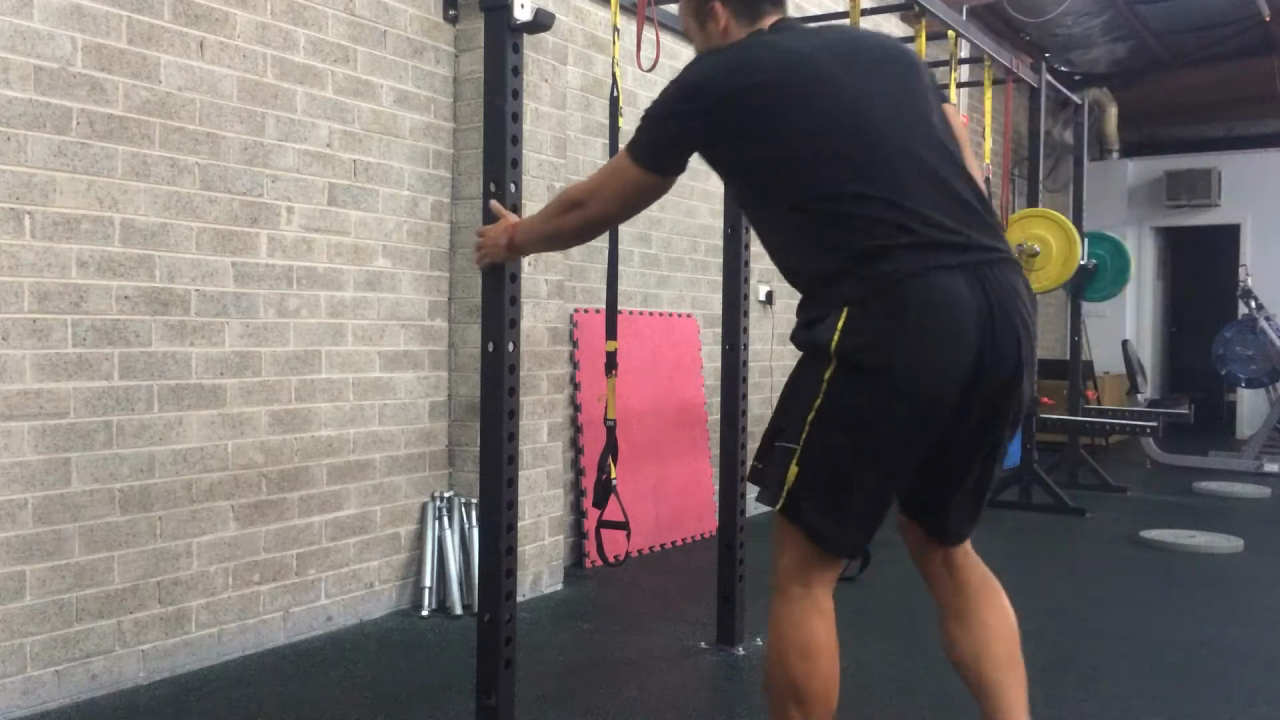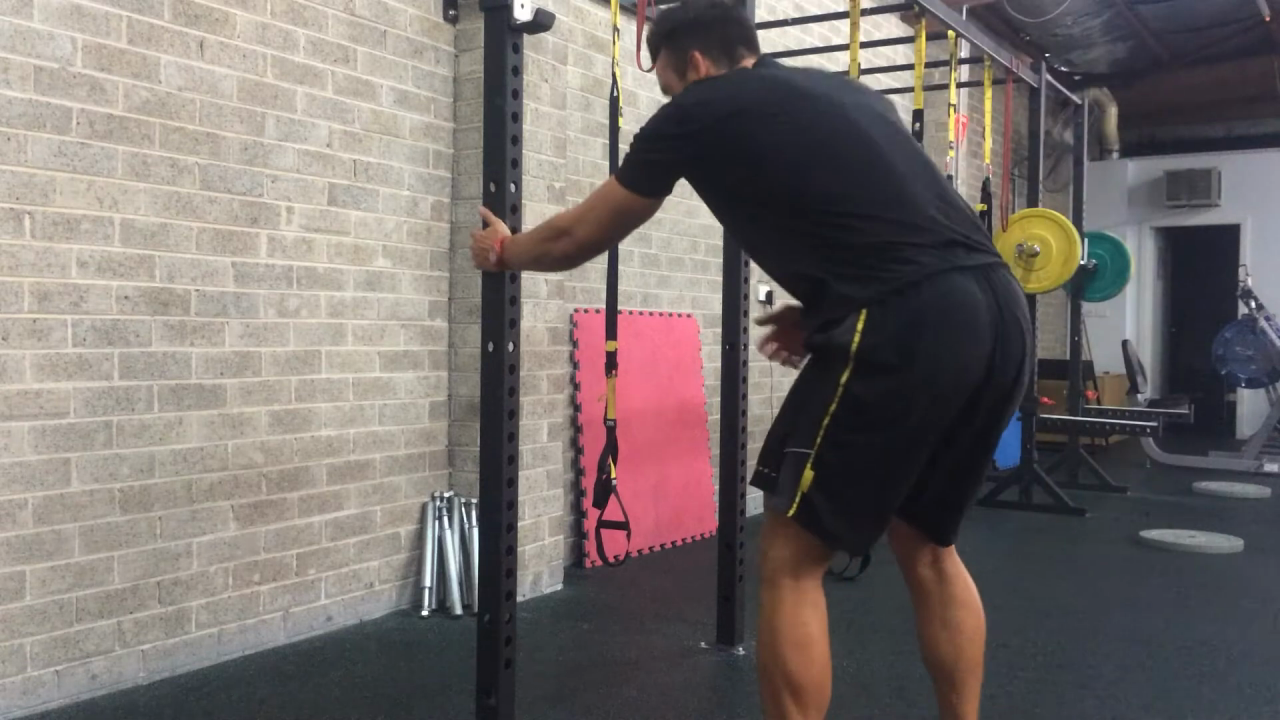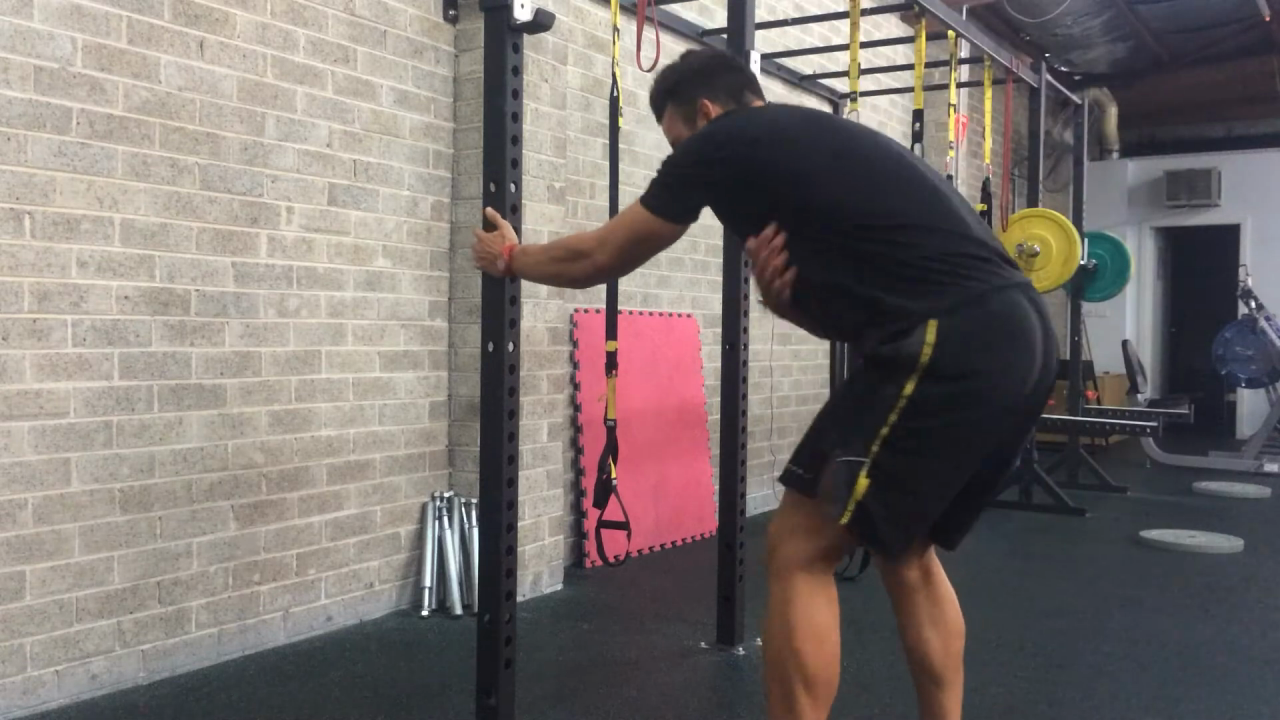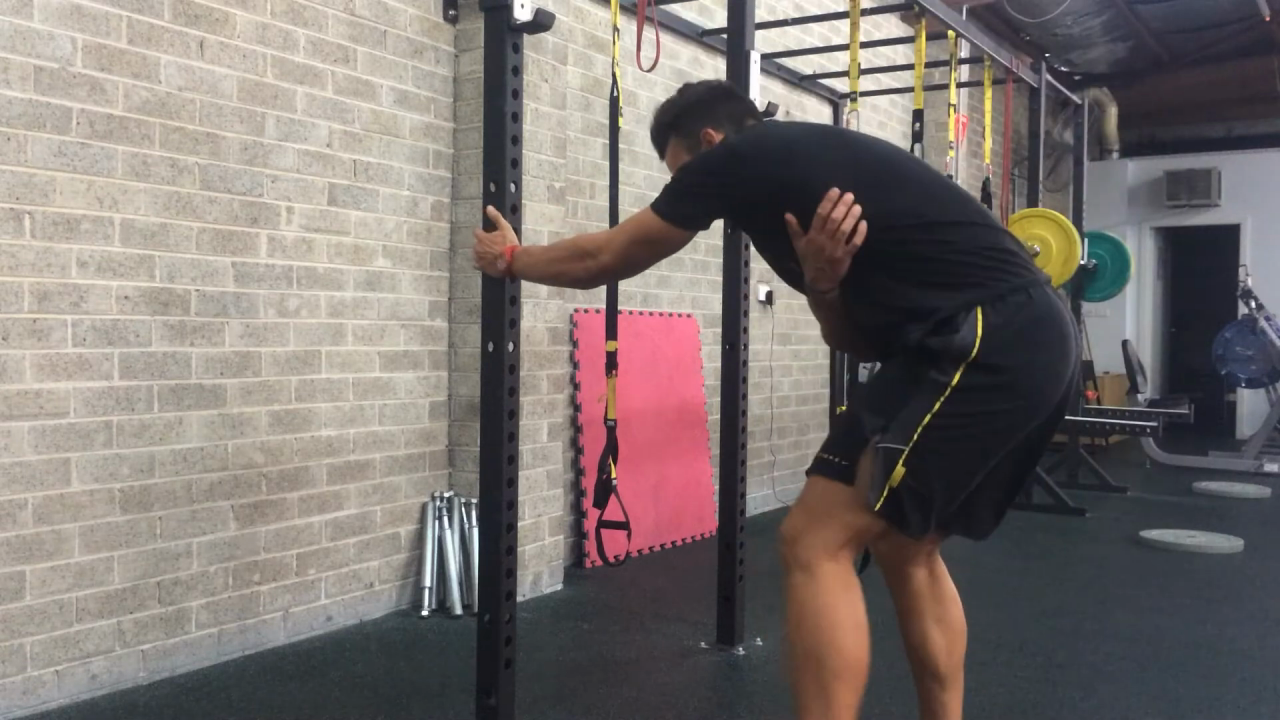
dt=0.2s
person 1, frame 1
left shoulder: (716, 81)
left elbow: (591, 209)
right elbow: (971, 187)
left wrist: (513, 237)
left hip: (896, 319)
right hip: (1000, 303)
left knee: (801, 570)
right knee: (945, 551)
person 1, frame 2
left shoulder: (699, 112)
right shoulder: (841, 93)
left elbow: (577, 238)
left wrist: (504, 251)
right wrist: (818, 312)
left hip: (907, 327)
right hip: (997, 309)
left knee: (791, 563)
right knee: (926, 550)
person 1, frame 3
left shoulder: (724, 144)
right shoulder: (822, 138)
left elbow: (597, 259)
left wrist: (510, 257)
right wrist: (788, 295)
left hip: (954, 341)
right hip: (1018, 331)
left knee: (798, 553)
right knee: (904, 553)
person 1, frame 4
left shoulder: (738, 158)
right shoulder: (813, 162)
left elbow: (604, 259)
right elbow: (861, 342)
left wrist: (511, 258)
right wrist: (826, 286)
left hip: (987, 337)
right hip: (1032, 334)
left knee: (815, 543)
right knee: (904, 545)
